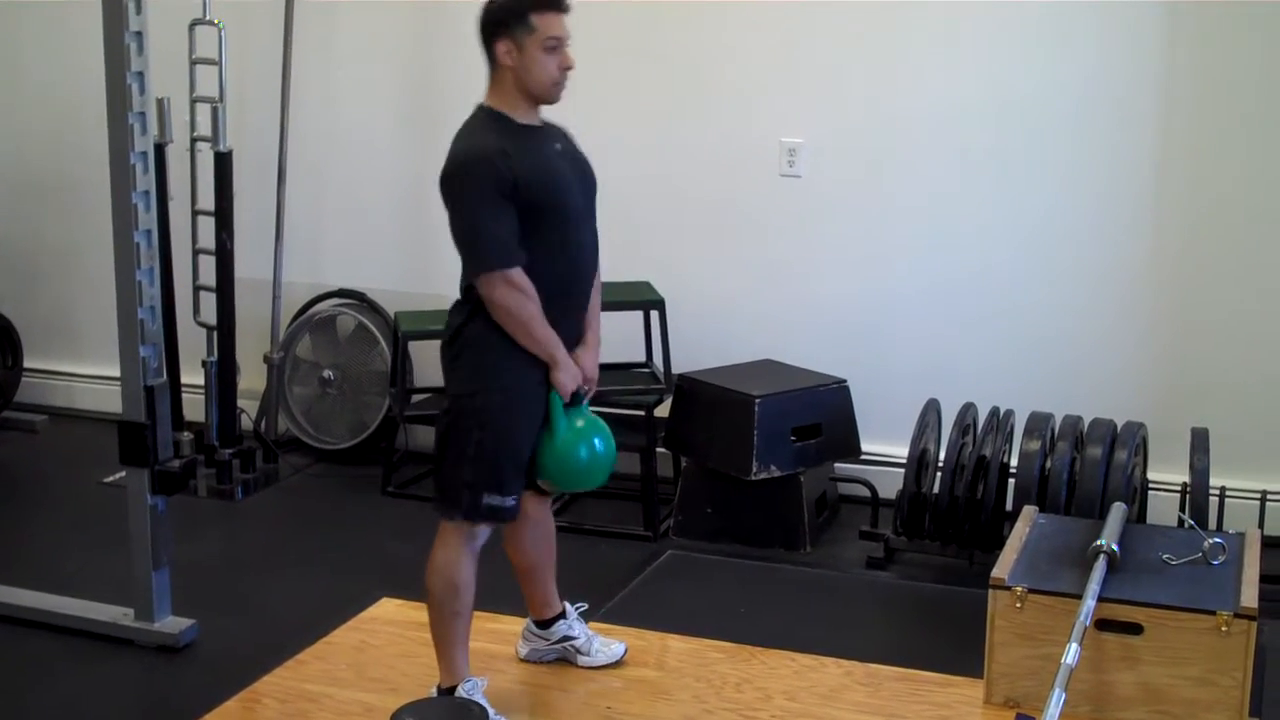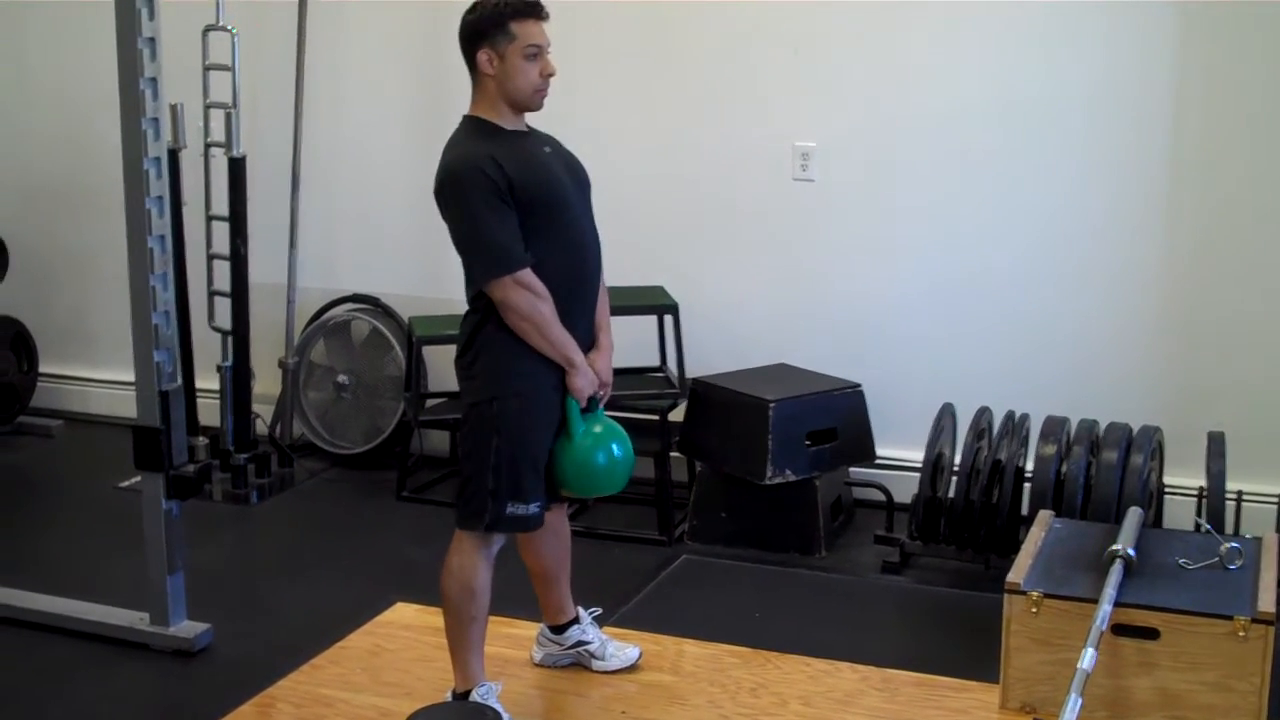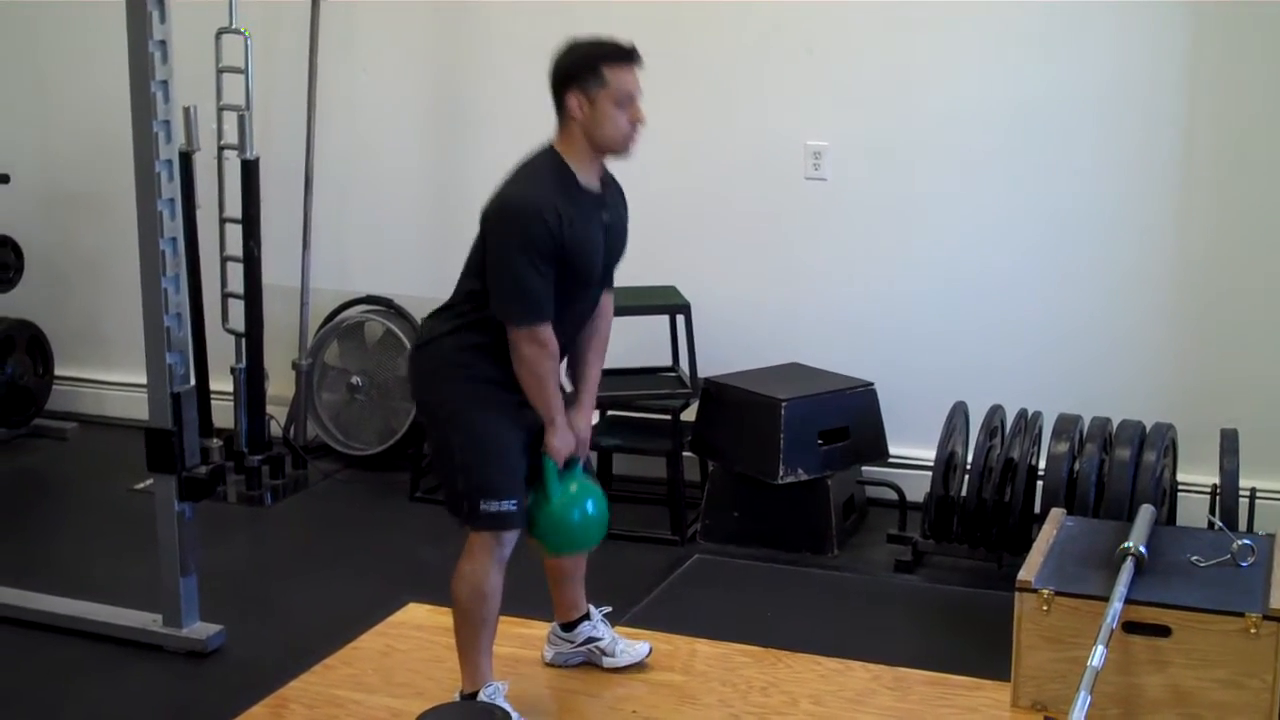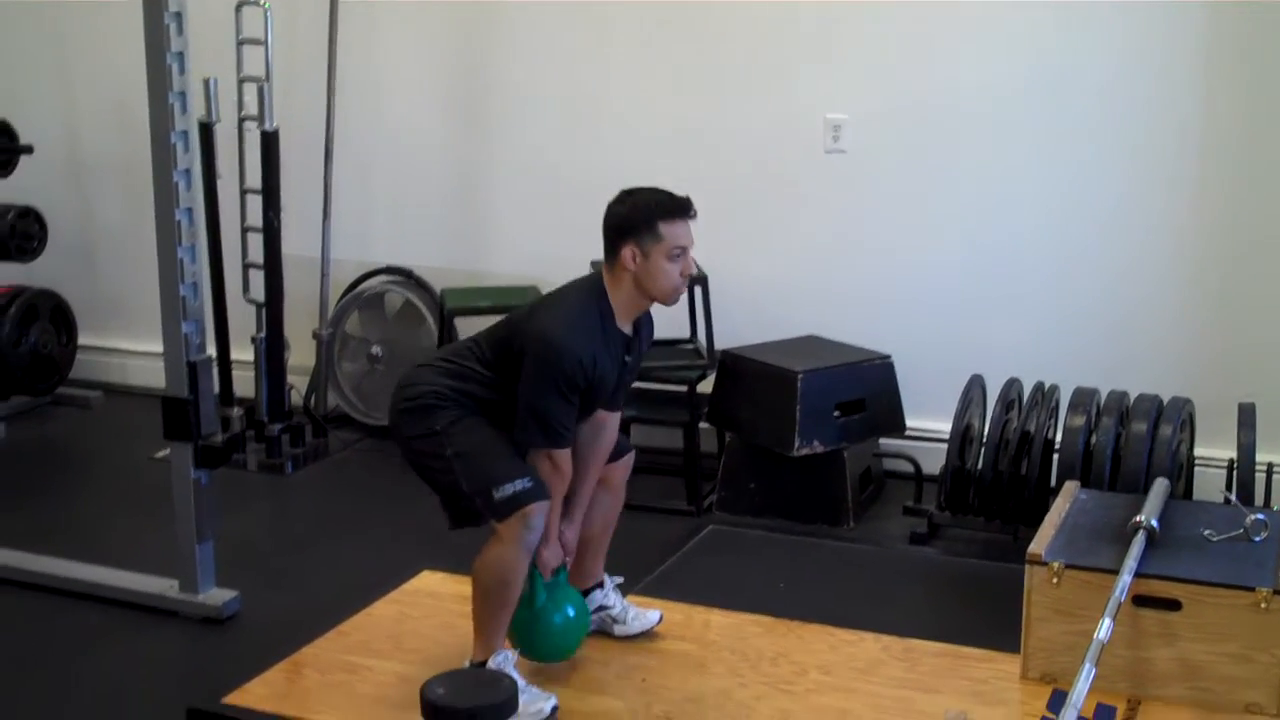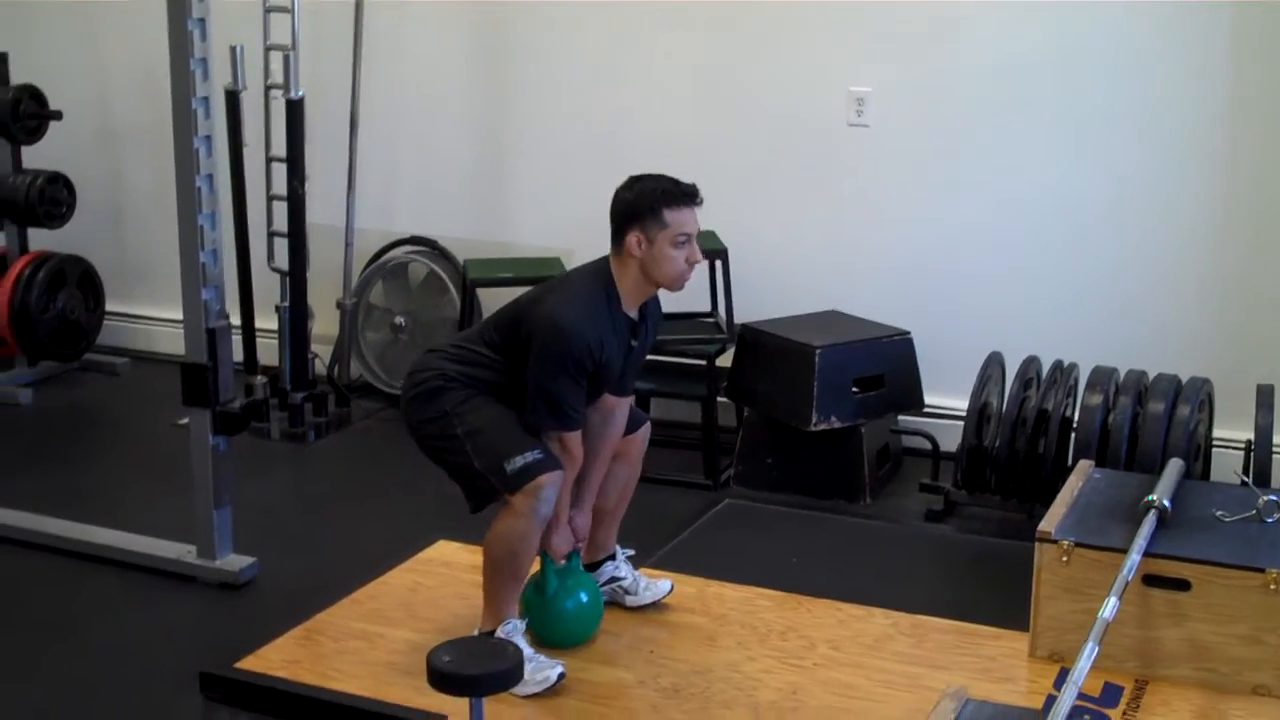
dt=0.5s
person 1, frame 1
left shoulder: (554, 139)
right shoulder: (480, 156)
left elbow: (583, 249)
right elbow: (500, 282)
left wrist: (587, 345)
right wrist: (556, 360)
left hip: (549, 351)
right hip: (498, 362)
left knee: (533, 494)
right knee: (470, 520)
left ankle: (548, 625)
person 1, frame 2
left shoulder: (542, 146)
right shoulder: (472, 165)
left elbow: (582, 254)
right elbow: (511, 285)
left wrist: (599, 348)
right wrist: (574, 363)
left hip: (565, 363)
right hip: (514, 371)
left knee: (548, 502)
right knee: (485, 527)
left ankle: (563, 630)
person 1, frame 3
left shoulder: (608, 197)
right shoulder: (529, 206)
left elbow: (598, 303)
right elbow: (529, 336)
left wrist: (583, 405)
right wrist: (554, 424)
left hip: (535, 379)
right hip: (467, 371)
right knee: (498, 527)
left ankle: (574, 629)
person 1, frame 4
left shoulder: (635, 323)
right shoulder: (562, 335)
left elbow: (600, 420)
right elbow: (550, 455)
left wrist: (572, 521)
right wrist: (549, 537)
left hip: (505, 407)
right hip: (437, 410)
left knee: (615, 460)
right knee: (524, 513)
left ankle: (589, 594)
right ankle: (486, 667)
person 1, frame 5
left shoulder: (643, 309)
right shoulder: (569, 320)
left elbow: (610, 407)
right elbow: (563, 439)
left wrist: (583, 507)
right wrist: (558, 524)
left hip: (518, 393)
right hip: (449, 394)
left knee: (632, 433)
right knee: (538, 487)
left ankle: (600, 565)
right ankle: (495, 636)
